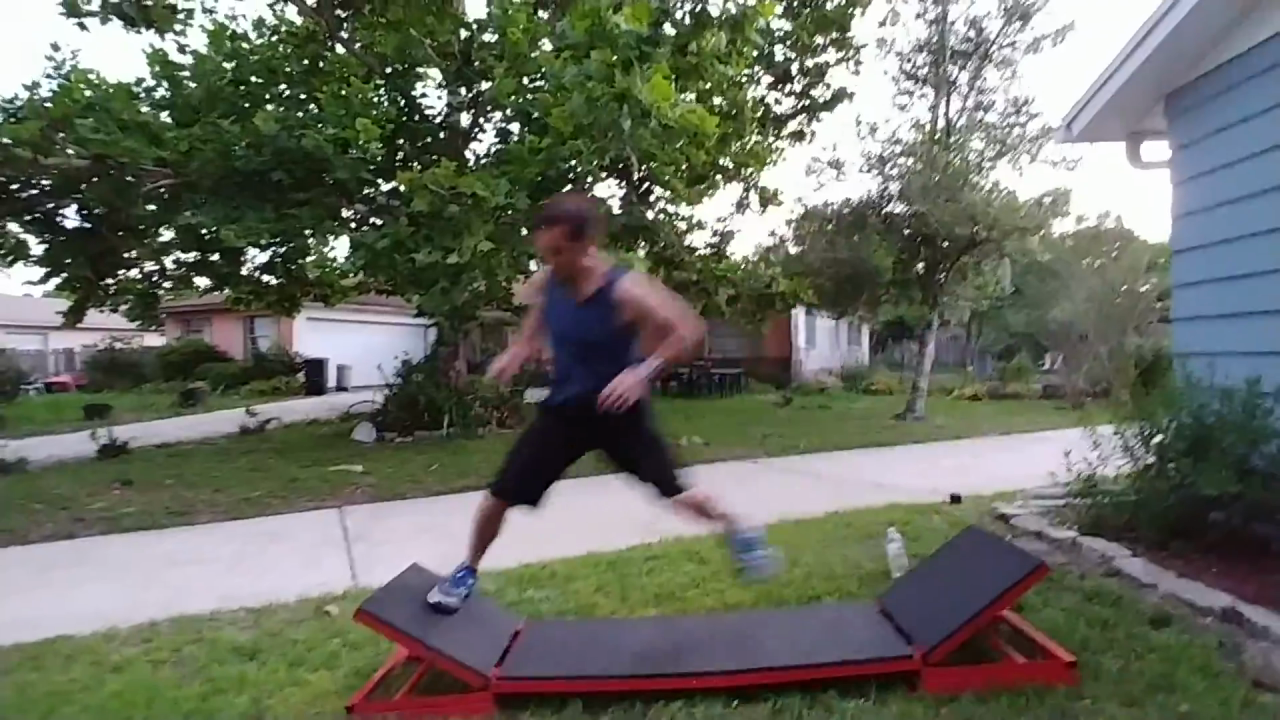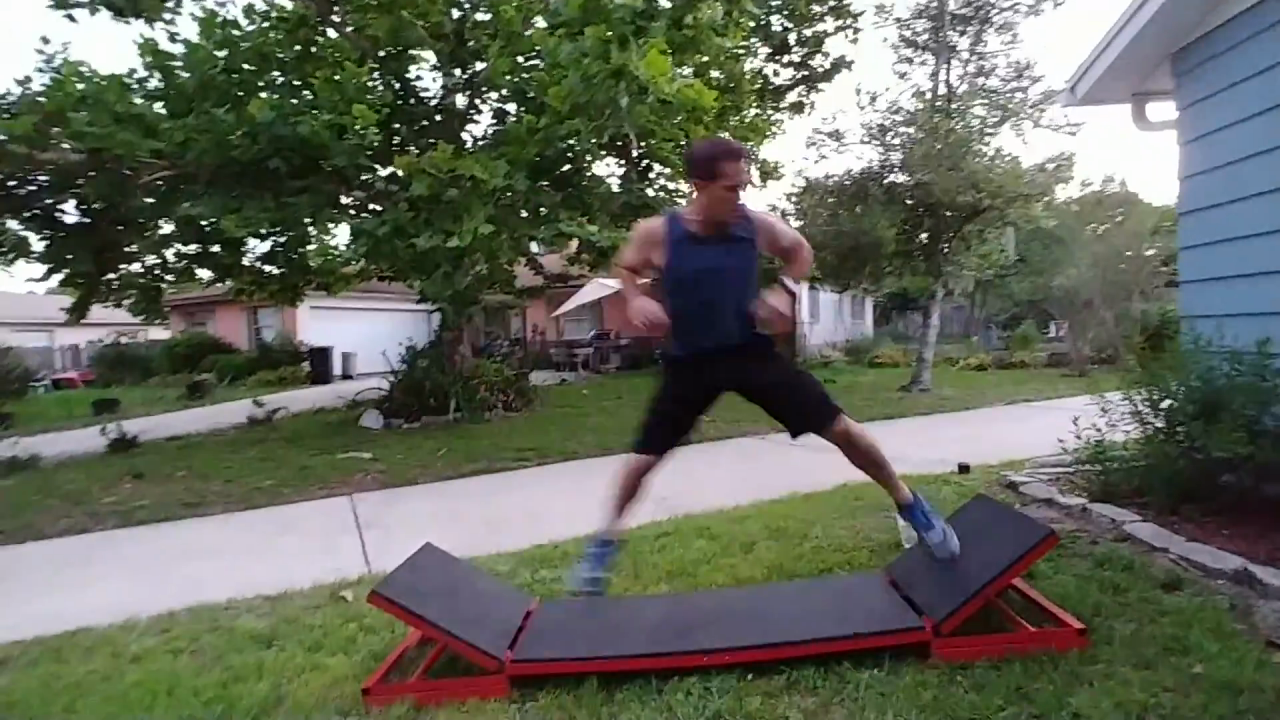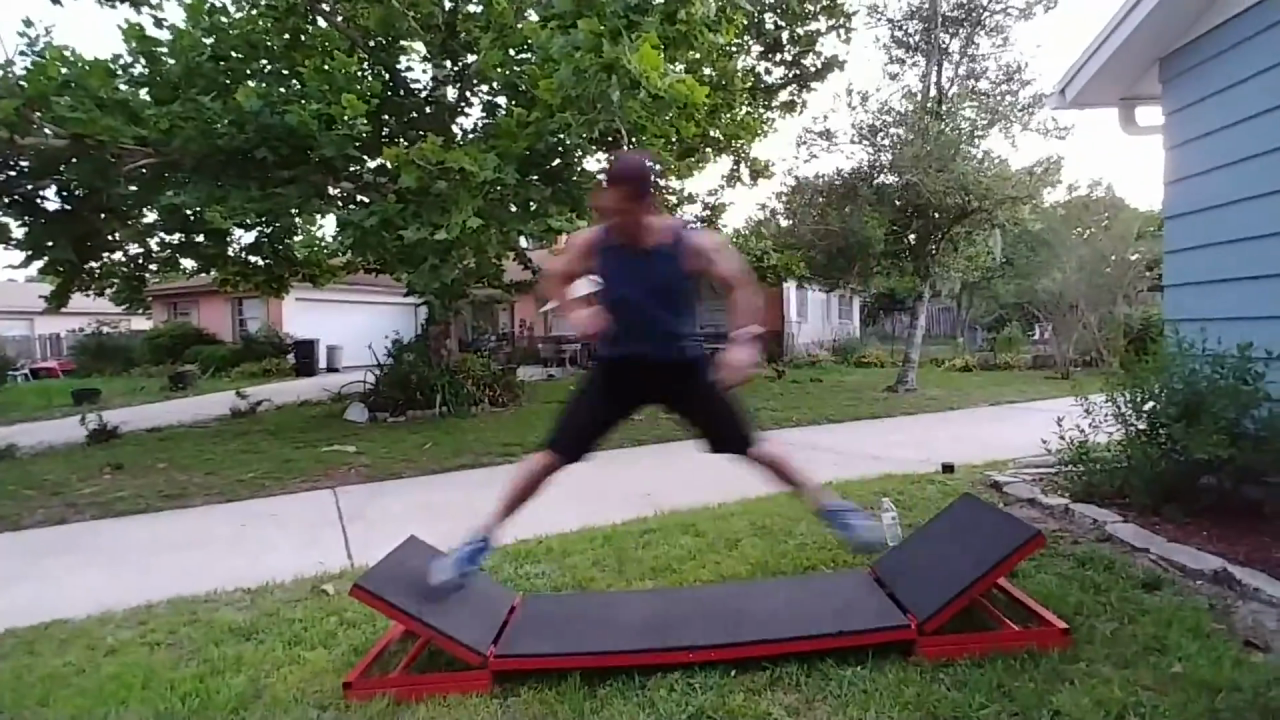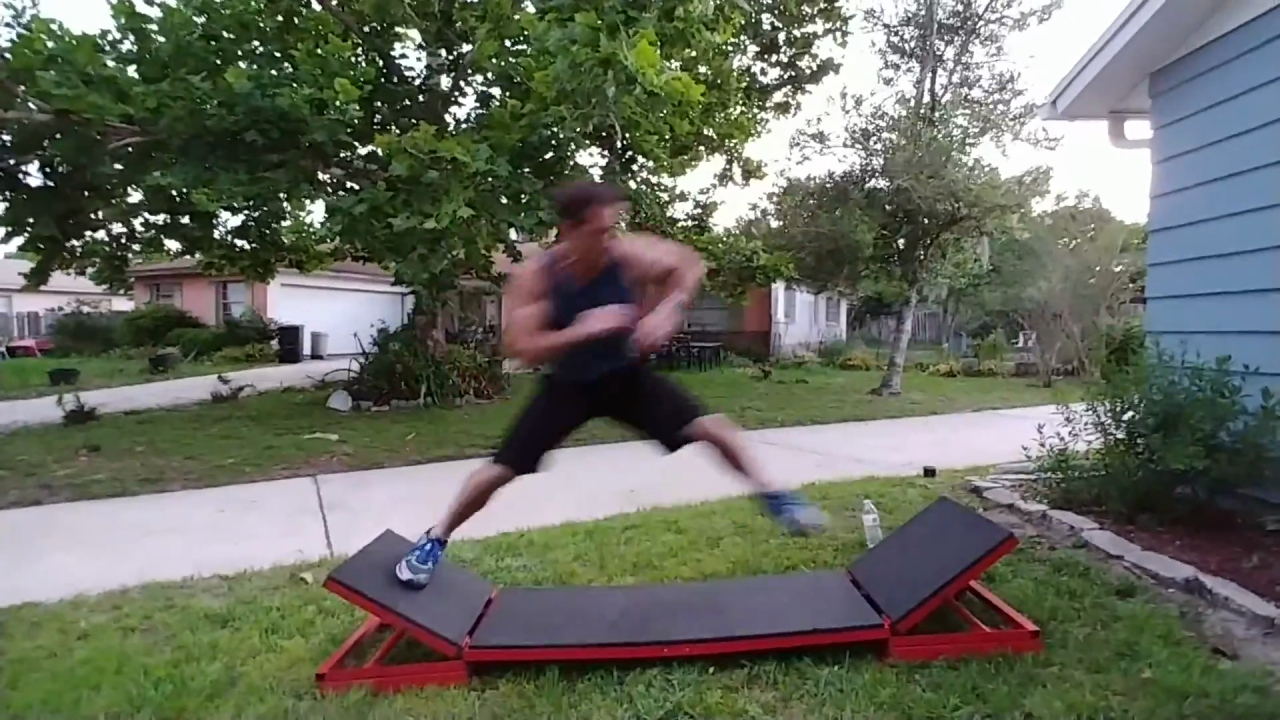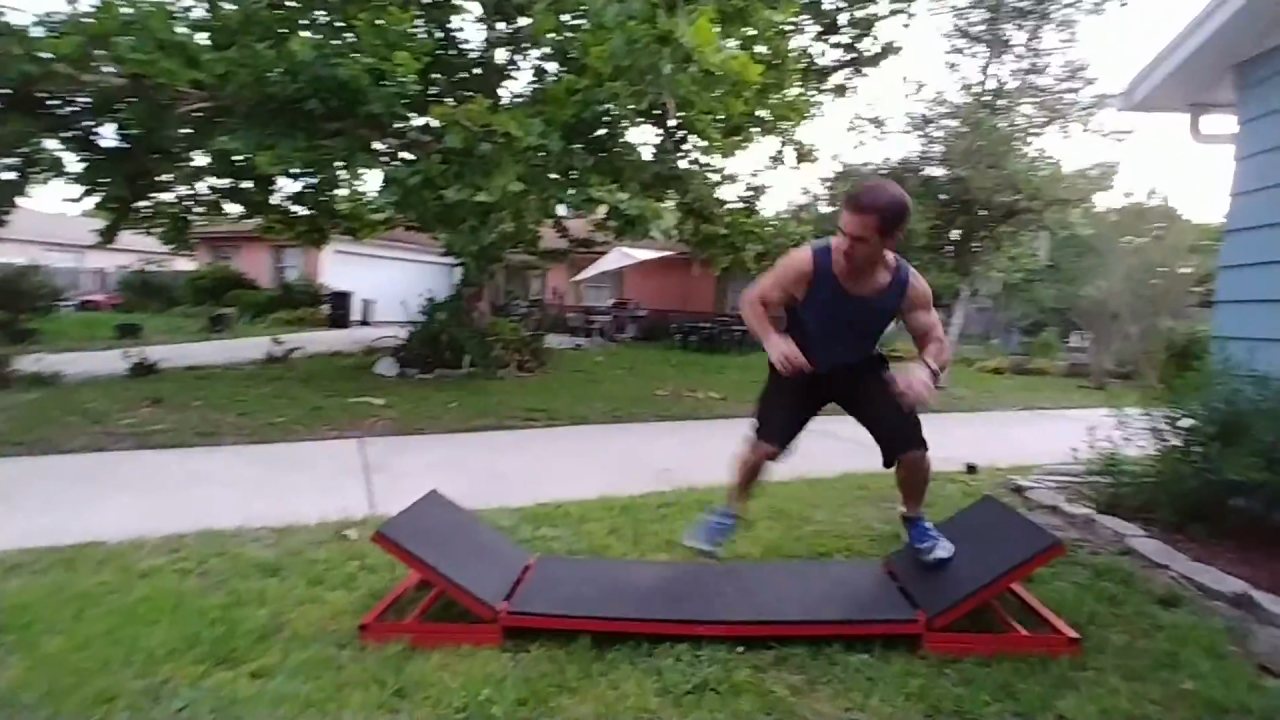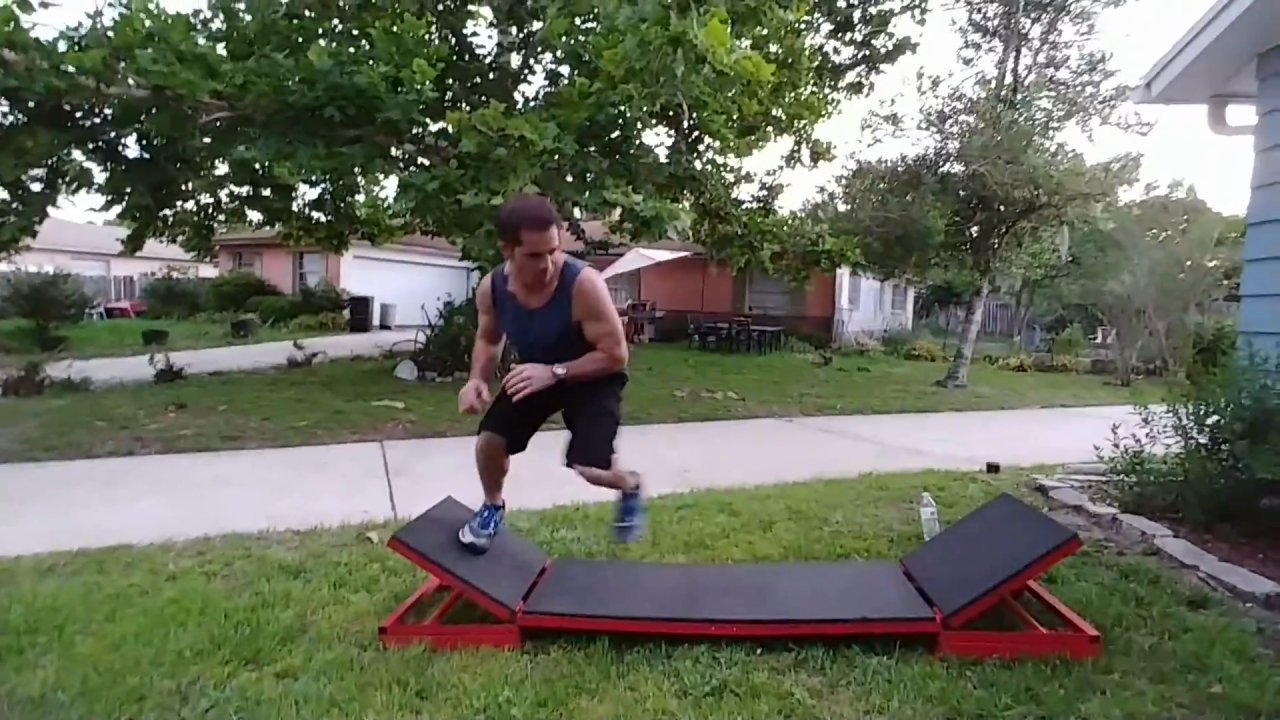
dt=0.7s
person 1, frame 1
left shoulder: (626, 289)
right shoulder: (544, 284)
left elbow: (688, 330)
left wrist: (644, 371)
right wrist: (514, 354)
left hip: (620, 409)
right hip: (564, 411)
left knee: (672, 492)
right knee: (501, 494)
left ankle: (736, 531)
right ankle: (469, 568)
person 1, frame 2
left shoulder: (755, 224)
right shoulder: (656, 233)
left elbow: (799, 250)
right elbow: (625, 267)
left wrist: (784, 290)
right wrist: (636, 301)
left hip: (751, 350)
right hip: (690, 361)
left knee: (837, 425)
right knee: (646, 455)
left ankle: (909, 505)
right ankle: (607, 540)
person 1, frame 3
left shoulder: (691, 243)
right shoulder: (593, 241)
left elbow: (743, 285)
right elbow: (552, 278)
left wrist: (745, 338)
right wrist: (574, 310)
left hip: (680, 367)
right hip: (618, 368)
left knee: (746, 445)
right knee: (553, 455)
left ankle: (831, 507)
right ankle: (484, 537)
person 1, frame 4
left shoulder: (626, 255)
right shoulder: (534, 274)
left elbow: (689, 263)
right elbow: (524, 347)
left wrist: (668, 310)
right wrist: (581, 331)
left hip: (626, 373)
right hip: (567, 385)
left knee: (709, 426)
right knee: (500, 468)
left ankle: (772, 495)
right ankle: (435, 540)
person 1, frame 5
left shoulder: (909, 285)
right shoulder: (808, 262)
left elbow: (936, 340)
right elbow: (752, 301)
left wrist: (926, 369)
right wrist: (772, 339)
left hip: (862, 370)
right hip: (800, 365)
left knee: (912, 450)
right knee: (767, 444)
left ankle: (914, 520)
right ankle: (730, 510)
person 1, frame 6
left shoulder: (583, 283)
right shoulder: (491, 288)
left elbow: (615, 355)
right elbow: (487, 338)
left wrist: (554, 372)
right wrist: (477, 379)
left hip: (592, 378)
right hip: (535, 376)
left knee: (591, 469)
right knee: (490, 439)
left ankle: (628, 487)
right ankle: (493, 506)
